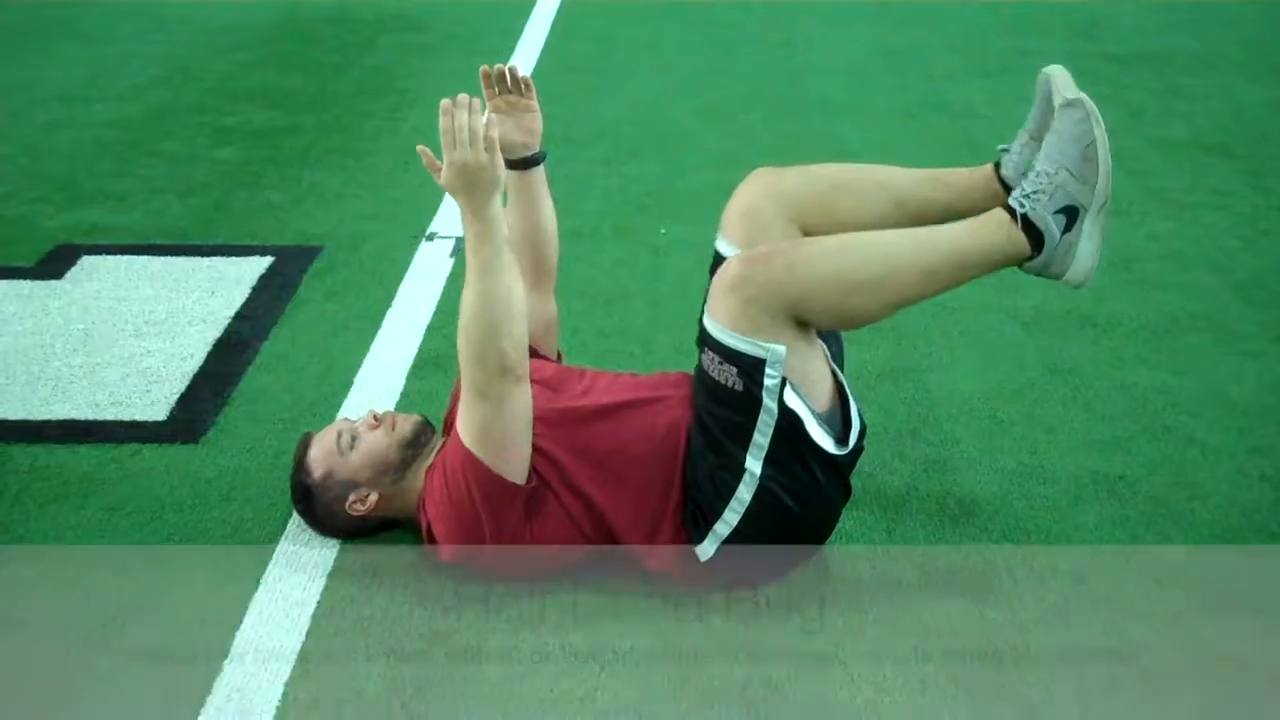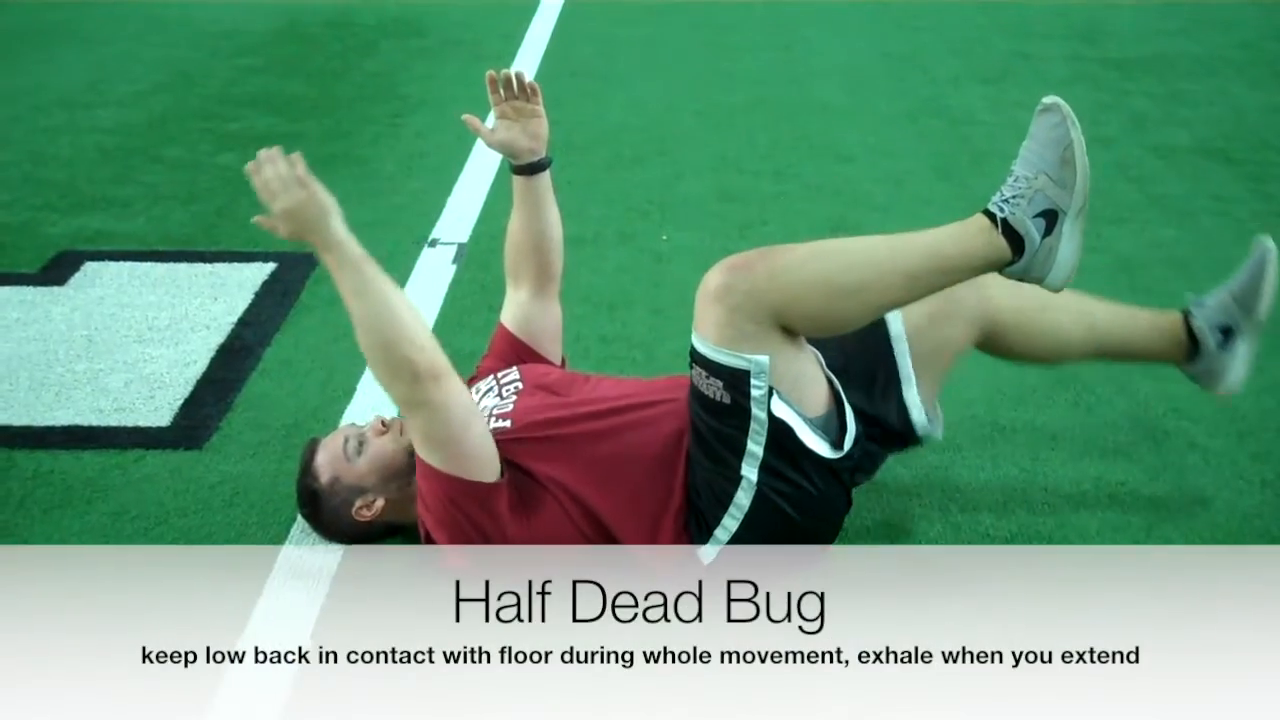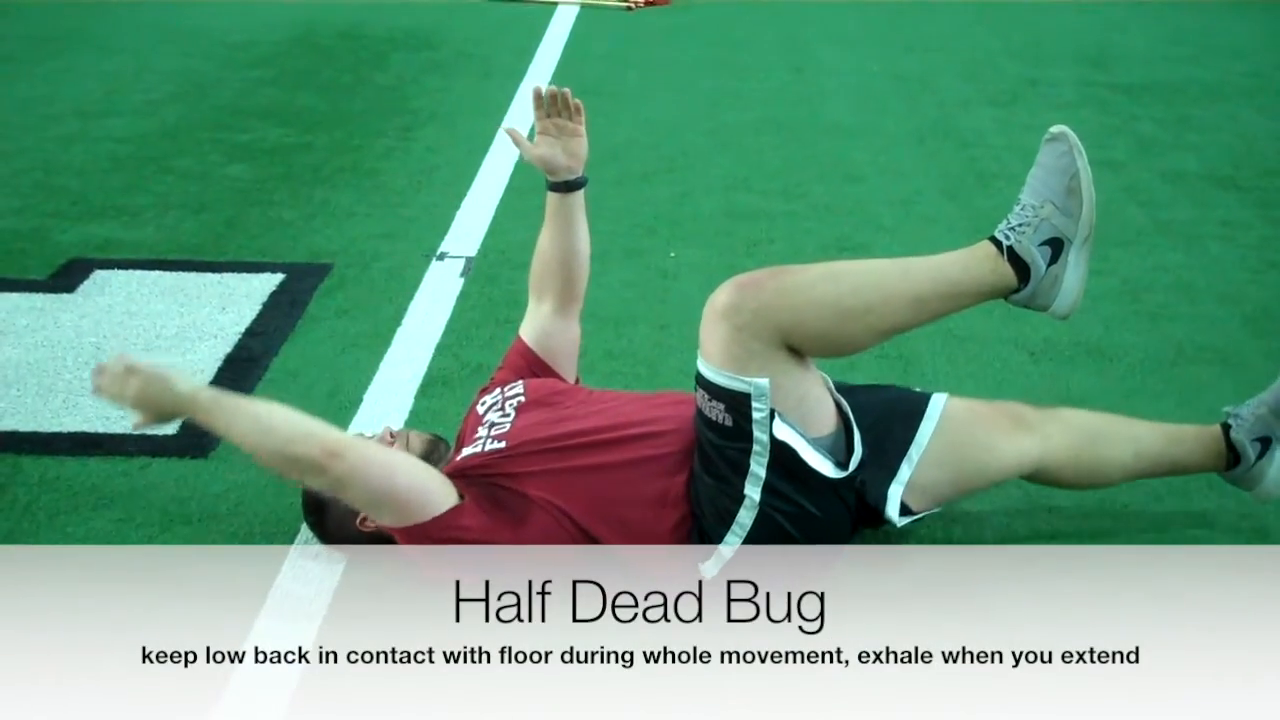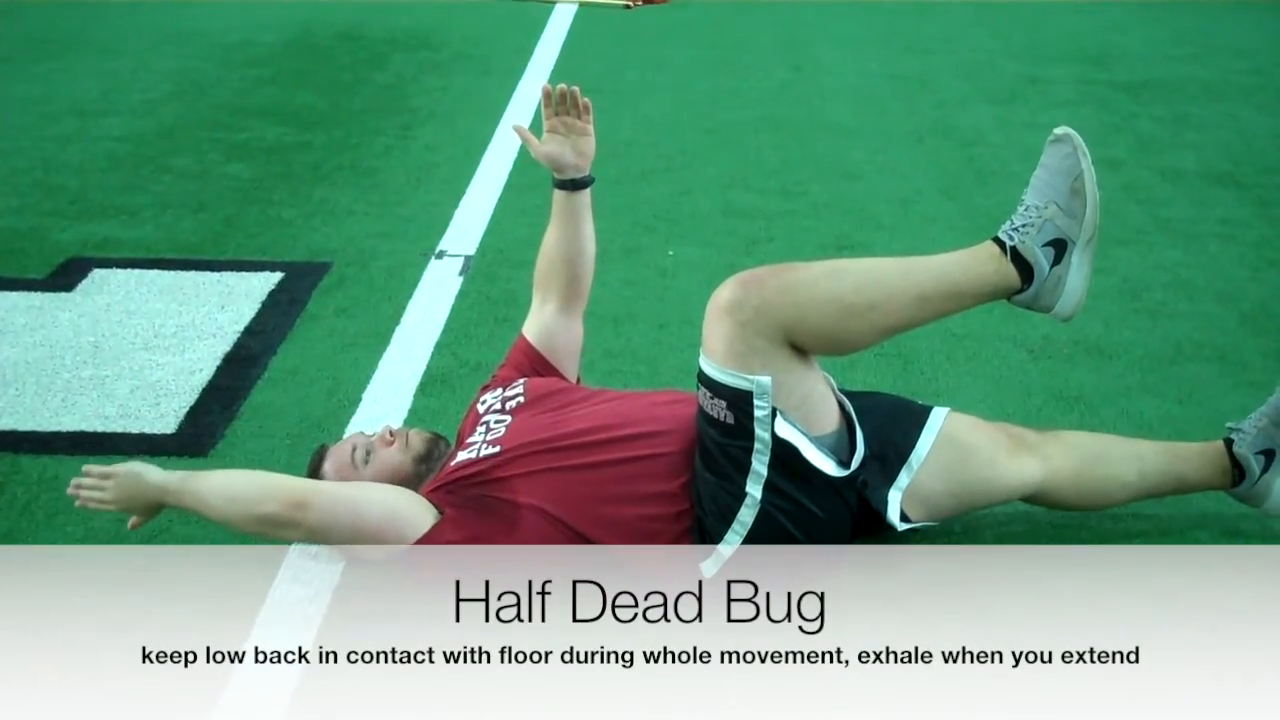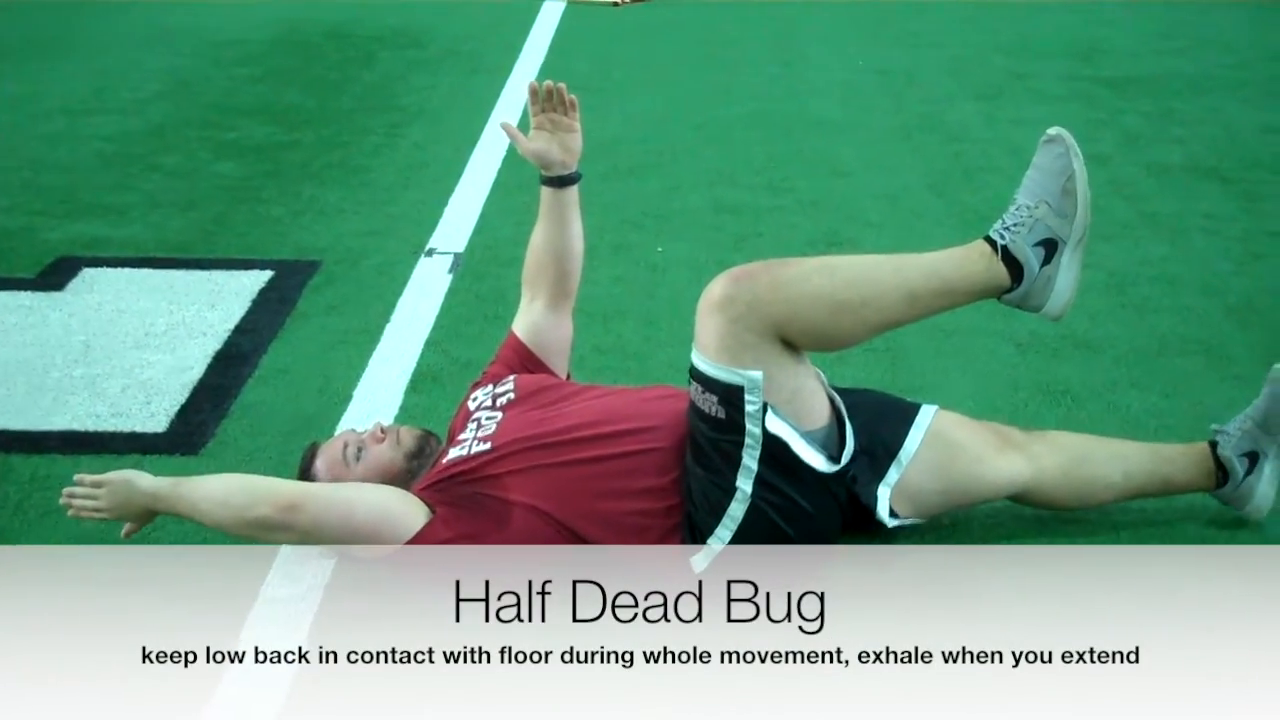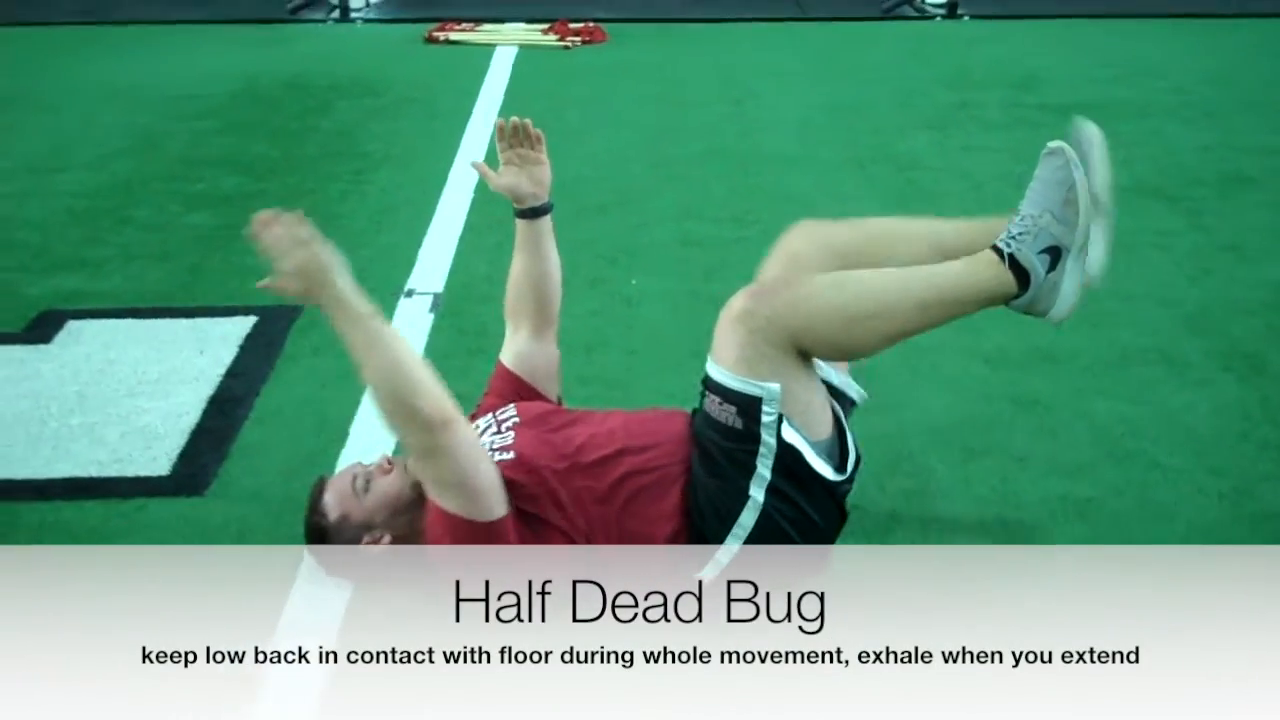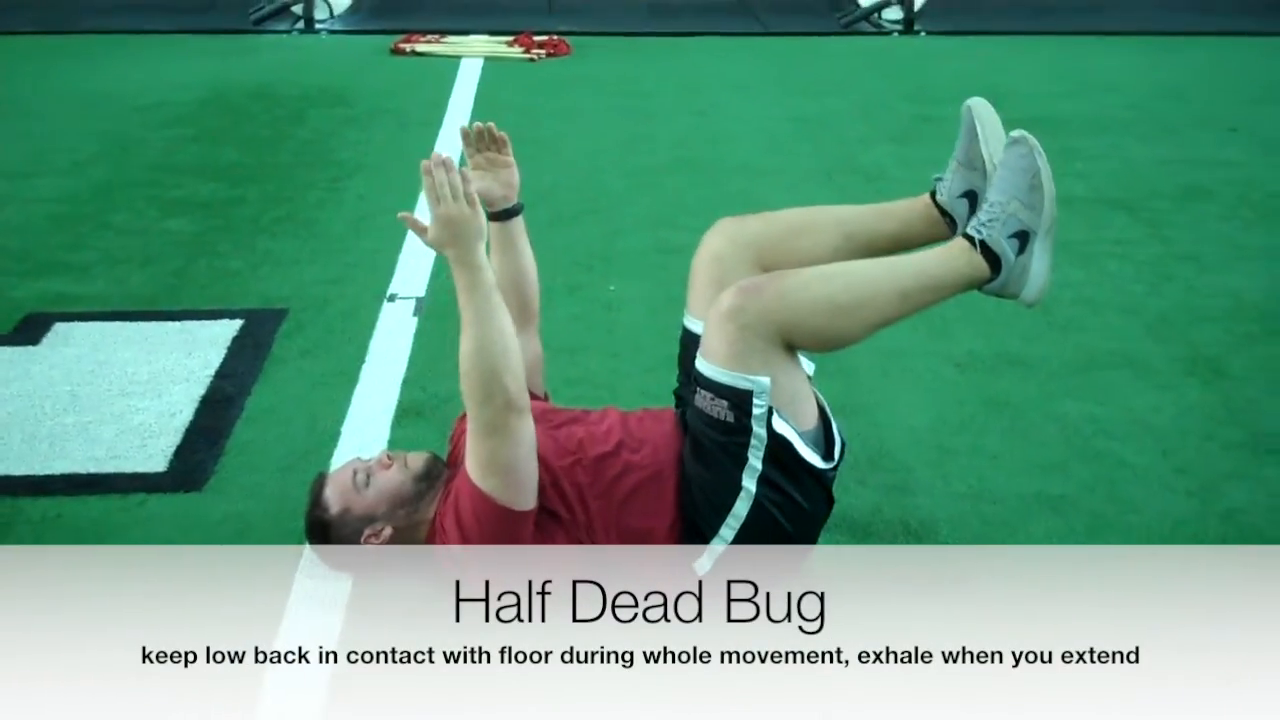
dt=0.7s
person 1, frame 1
left shoulder: (475, 420)
right shoulder: (464, 510)
left elbow: (531, 285)
right elbow: (499, 375)
left wrist: (523, 158)
right wrist: (477, 206)
left hip: (716, 424)
right hip: (749, 498)
left knee: (767, 198)
right knee: (758, 274)
left ankle: (1009, 185)
right ankle: (1032, 229)
person 1, frame 2
left shoulder: (496, 385)
right shoulder: (460, 514)
left elbow: (533, 285)
right elbow: (421, 379)
left wrist: (529, 165)
right wrist: (329, 234)
left hip: (762, 442)
right hip: (743, 505)
left knee: (968, 295)
right knee: (735, 282)
left ankle: (1194, 337)
right ankle: (1013, 232)
person 1, frame 3
left shoulder: (505, 402)
right shoulder: (447, 521)
left elbow: (558, 298)
right elbow: (323, 452)
left wrist: (564, 181)
right wrist: (184, 395)
left hip: (775, 458)
right hip: (744, 514)
left knee: (1024, 431)
right knee: (744, 305)
right ankle: (1017, 260)
person 1, frame 4
left shoulder: (510, 395)
right shoulder: (446, 522)
left elbow: (561, 297)
right elbow: (293, 508)
left wrist: (571, 179)
right wrist: (161, 481)
left hip: (775, 457)
right hip: (745, 515)
left knee: (1020, 454)
right knee: (745, 299)
right ankle: (1022, 259)
person 1, frame 5
left shoulder: (499, 399)
right shoulder: (441, 519)
left elbow: (549, 296)
right elbow: (286, 513)
left wrist: (559, 178)
right wrist: (155, 491)
left hip: (768, 450)
right hip: (736, 514)
left knee: (1006, 454)
right knee: (739, 297)
right ankle: (1010, 260)
person 1, frame 6
left shoulder: (499, 416)
right shoulder: (454, 539)
left elbow: (534, 328)
right elbow: (430, 429)
left wrist: (533, 208)
right wrist: (339, 296)
left hip: (710, 455)
right hip: (742, 520)
left knee: (816, 244)
right knee: (761, 310)
left ankle: (1022, 250)
right ankle: (1020, 271)
person 1, frame 7
left shoulder: (471, 452)
right shoulder: (470, 531)
left elbow: (516, 325)
right elbow: (505, 409)
left wrist: (503, 212)
right wrist: (465, 258)
left hip: (697, 450)
right hip: (732, 518)
left knee: (732, 244)
right knee: (748, 306)
left ankle: (947, 211)
right ankle: (989, 253)
